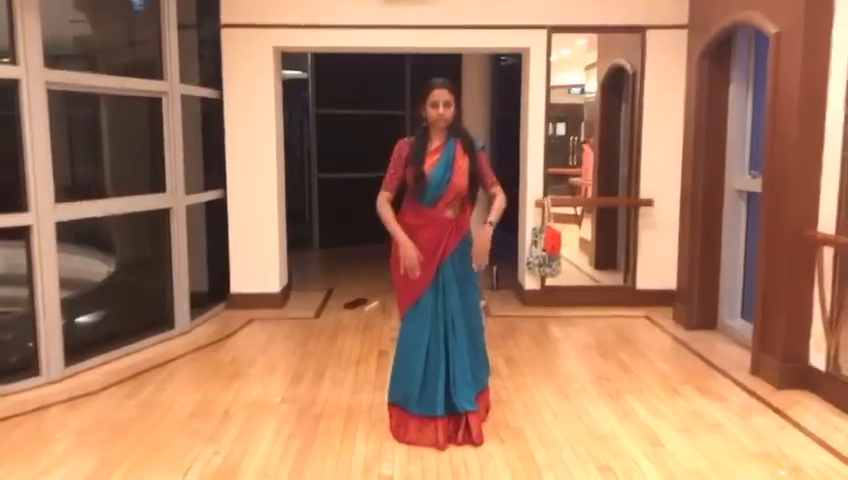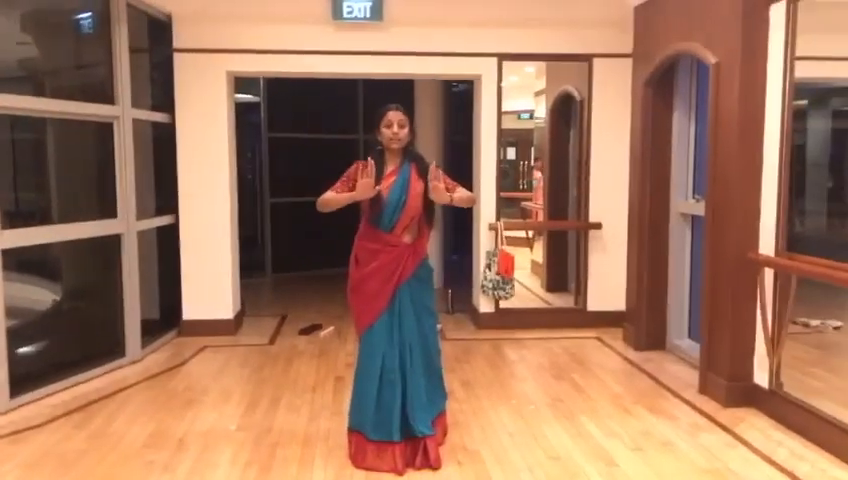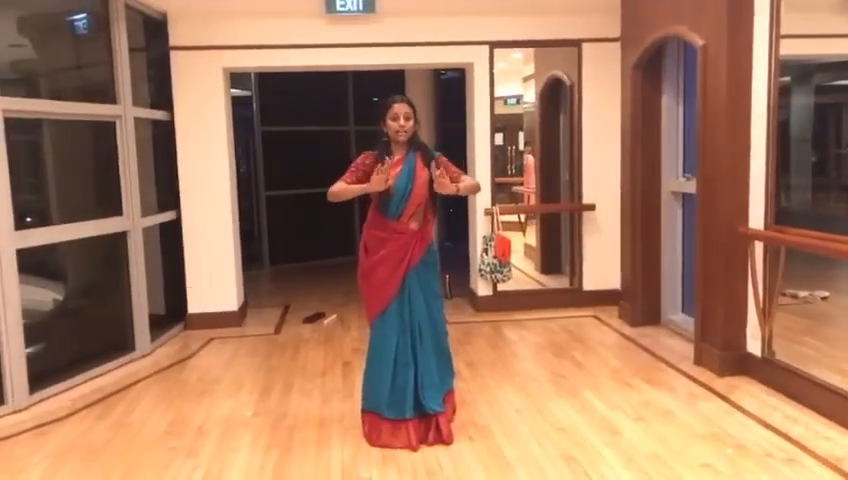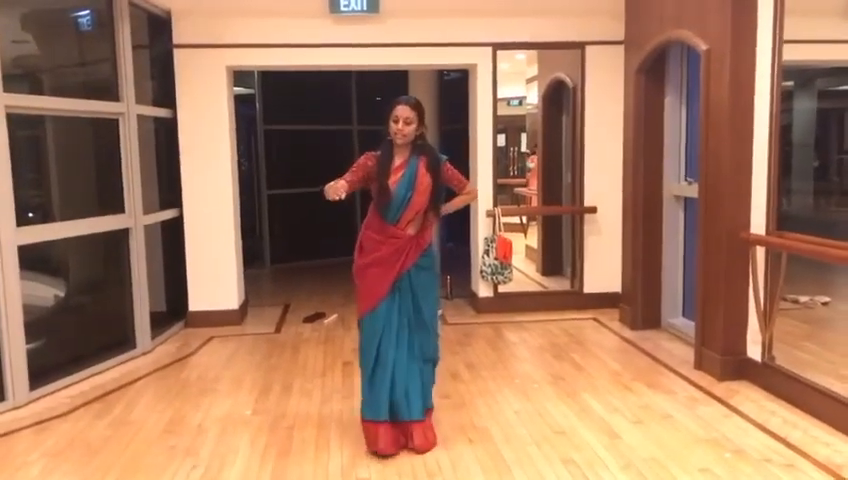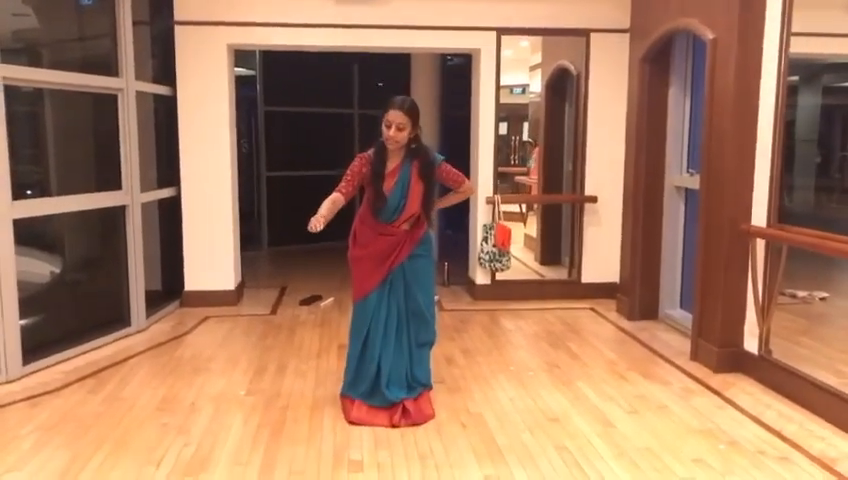
dt=0.7s
person 1, frame 1
left shoulder: (469, 150)
right shoulder: (407, 148)
left elbow: (498, 194)
right elbow: (383, 200)
left wrist: (487, 228)
right wrist: (402, 240)
left hip: (456, 247)
right hip: (415, 247)
left knee: (459, 321)
right knee: (419, 324)
left ankle: (461, 403)
right ankle: (419, 407)
person 1, frame 2
left shoulder: (424, 170)
right shoulder: (363, 169)
left elbow: (469, 198)
right elbow: (322, 203)
left wrist: (445, 197)
right wrist: (356, 195)
left hip: (412, 269)
right hip: (373, 269)
left knee: (416, 343)
right knee: (377, 347)
left ankle: (418, 426)
right ankle: (378, 431)
person 1, frame 3
left shoulder: (429, 160)
right shoulder: (370, 160)
left elbow: (474, 184)
right elbow: (333, 193)
left wrist: (450, 188)
right wrist: (369, 187)
left hip: (419, 254)
right hip: (382, 255)
left knee: (424, 326)
right knee: (389, 329)
left ankle: (428, 407)
right ankle: (391, 412)
person 1, frame 4
left shoulder: (433, 163)
right shoulder: (373, 161)
left elbow: (469, 192)
right elbow: (343, 185)
left wrist: (437, 212)
right wrist: (334, 188)
left hip: (417, 258)
right hip: (378, 257)
left knee: (417, 332)
right knee: (380, 334)
left ankle: (414, 414)
right ankle: (383, 417)
person 1, frame 5
left shoulder: (427, 162)
right shoulder: (367, 161)
left elbow: (465, 188)
right elbow: (340, 194)
left wrist: (430, 208)
right wrist: (321, 215)
left hip: (412, 249)
right hip: (372, 249)
left knee: (413, 316)
right knee: (372, 318)
left ankle: (410, 390)
right ankle: (368, 390)
